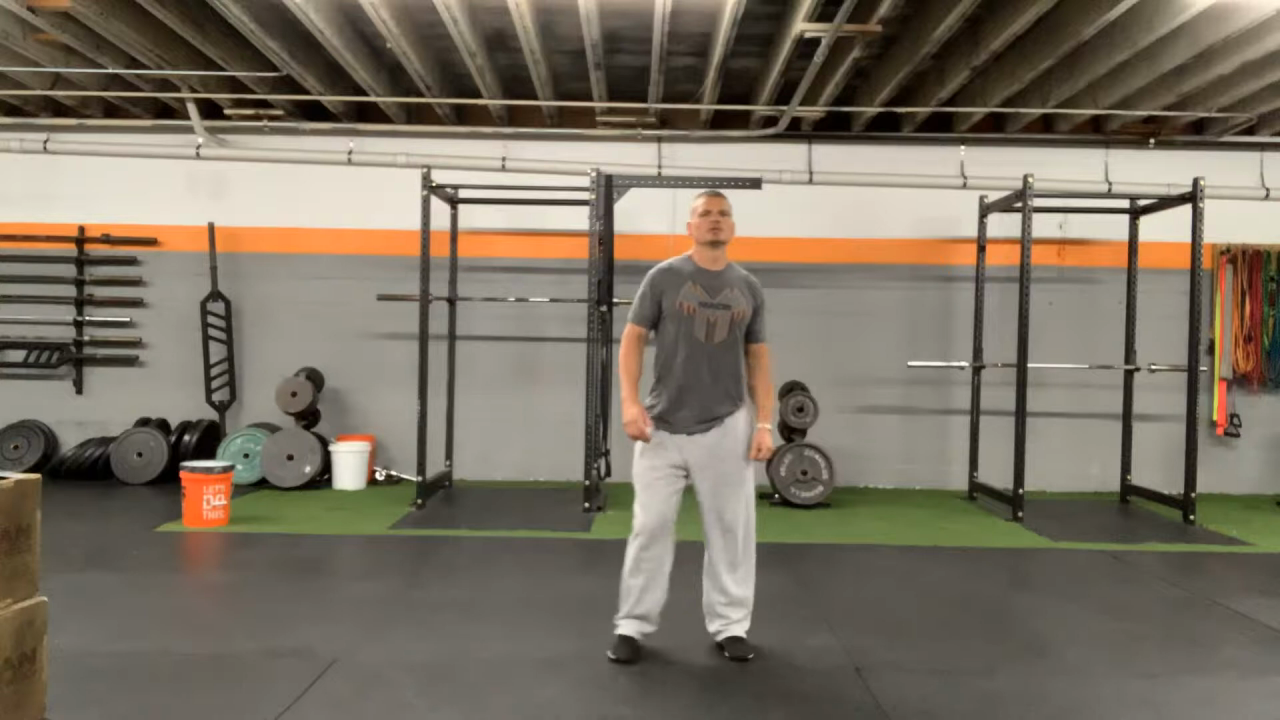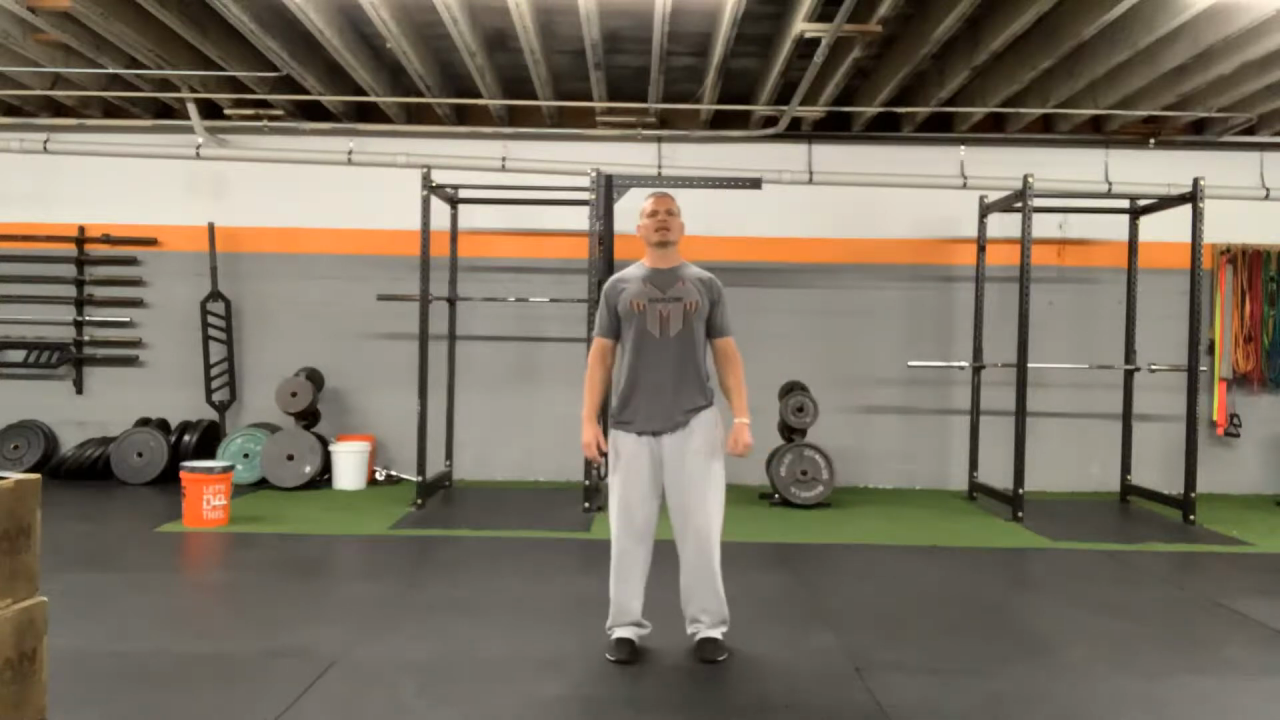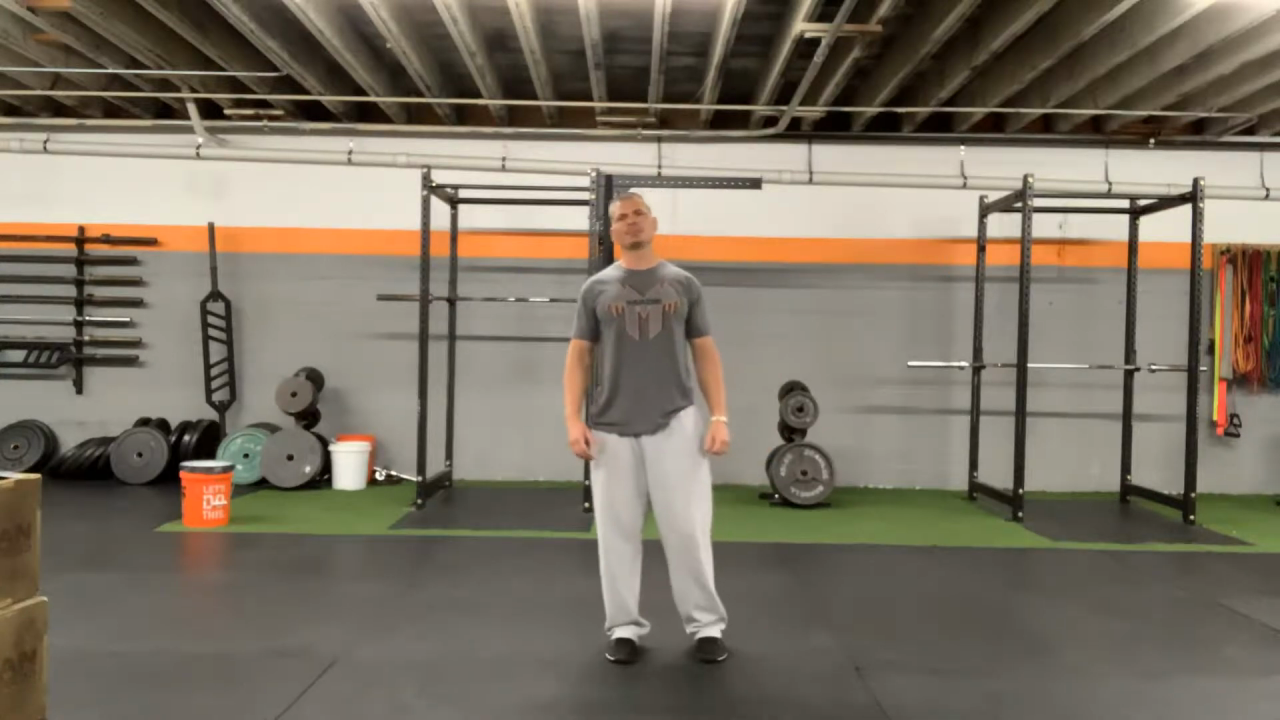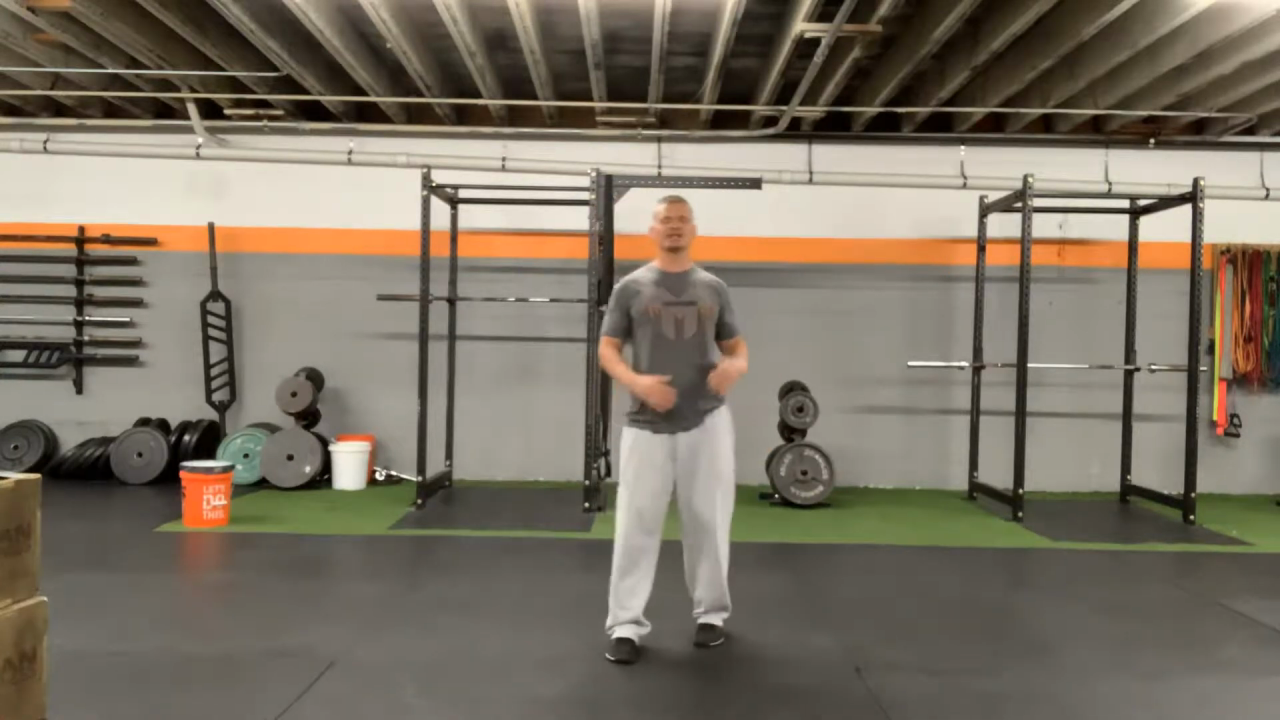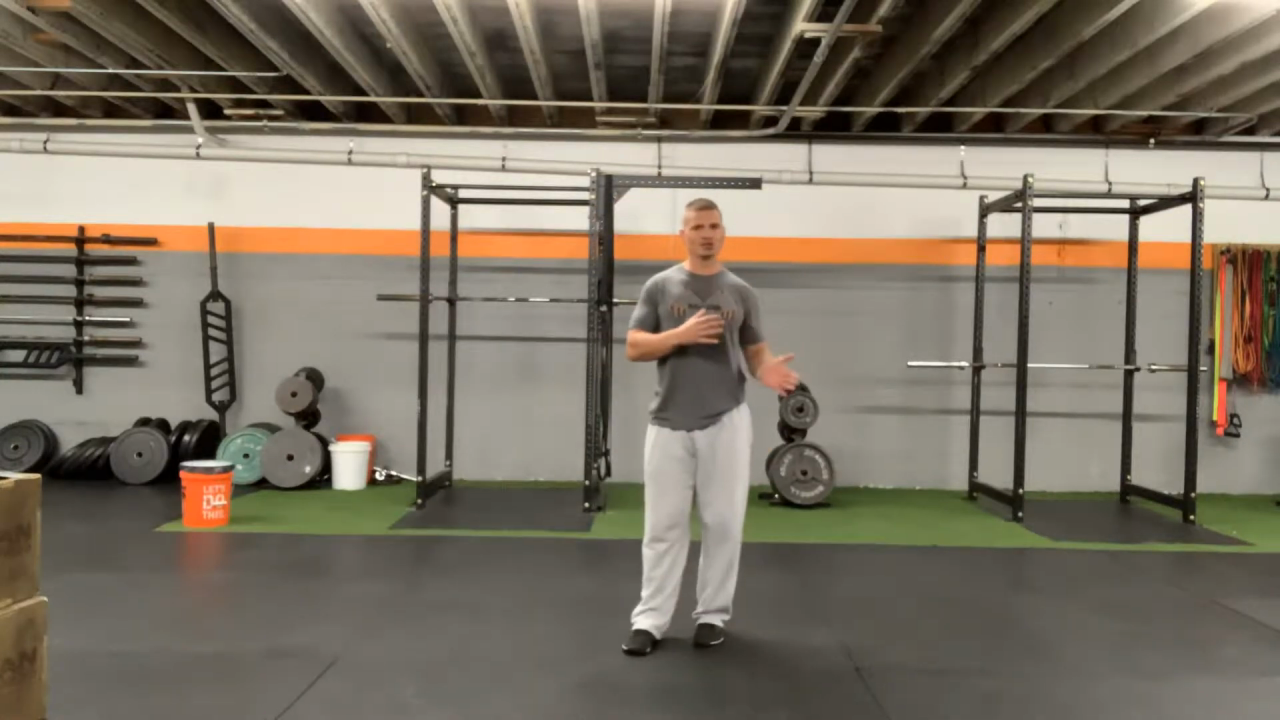
dt=1s
person 1, frame 1
left shoulder: (749, 287)
right shoulder: (663, 278)
left elbow: (758, 359)
right elbow: (632, 341)
left wrist: (764, 423)
right wrist: (630, 402)
left hip: (725, 426)
right hip: (663, 426)
left knee: (731, 529)
right knee: (652, 525)
left ankle: (729, 625)
right ankle: (632, 624)
person 1, frame 2
left shoulder: (706, 284)
right shoulder: (618, 285)
left elbow: (727, 354)
right elbow: (600, 356)
left wrist: (741, 418)
right wrist: (590, 420)
left hip: (695, 425)
right hip: (631, 428)
left knee: (700, 531)
right knee: (630, 531)
left ankle: (707, 626)
right ankle: (625, 626)
person 1, frame 3
left shoulder: (684, 284)
right shoulder: (596, 288)
left elbow: (705, 353)
right elbow: (579, 356)
left wrist: (719, 417)
right wrist: (573, 418)
left hip: (676, 423)
right hip: (612, 429)
left knee: (687, 529)
right knee: (617, 532)
left ankle: (706, 624)
right ankle: (624, 626)
person 1, frame 4
left shoulder: (713, 287)
right shoulder: (630, 287)
left elbow: (735, 346)
right elbow: (607, 349)
left wrist: (736, 366)
right wrist: (635, 382)
left hip: (707, 421)
right hip: (647, 425)
left knee: (707, 524)
right knee: (636, 527)
left ankle: (711, 613)
right ankle: (625, 625)
person 1, frame 5
left shoulder: (741, 292)
right shoulder: (659, 286)
left elbow: (755, 352)
right elbow: (634, 346)
left wrist: (768, 370)
right wrist: (681, 334)
left hip: (726, 421)
right hip: (670, 423)
left knee: (722, 523)
right knee: (664, 525)
left ankle: (712, 614)
right ankle: (650, 619)
